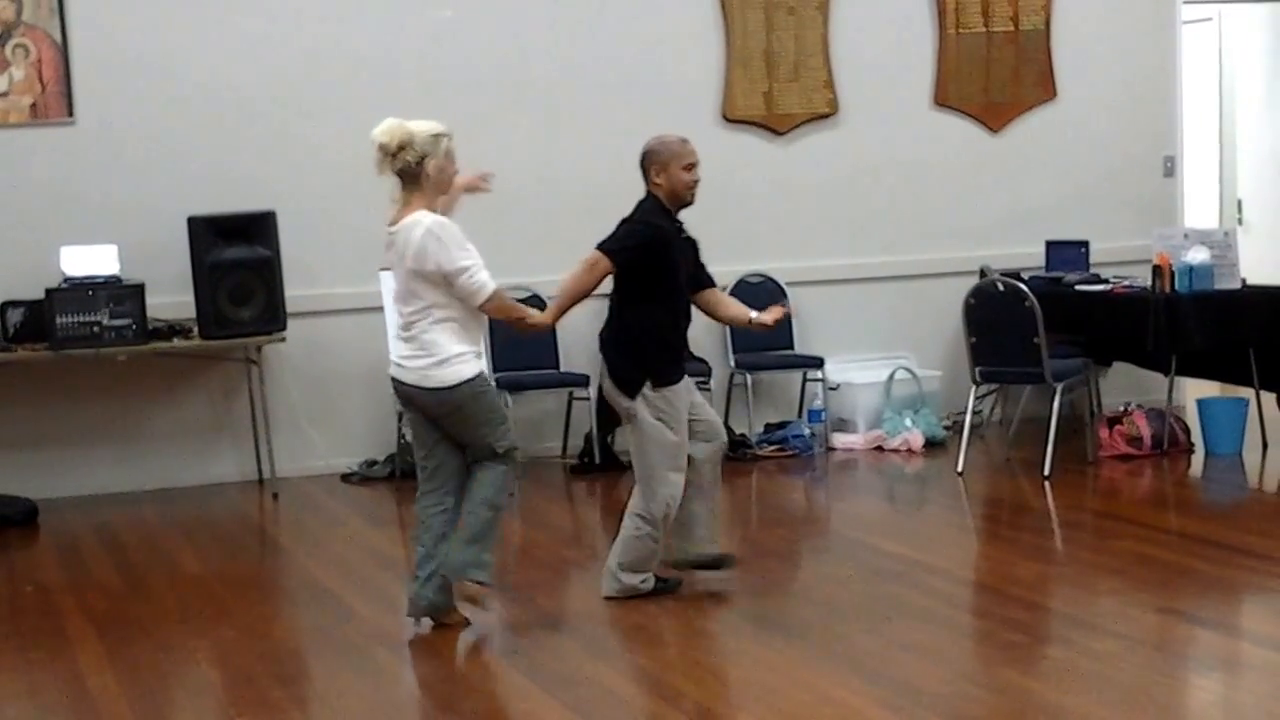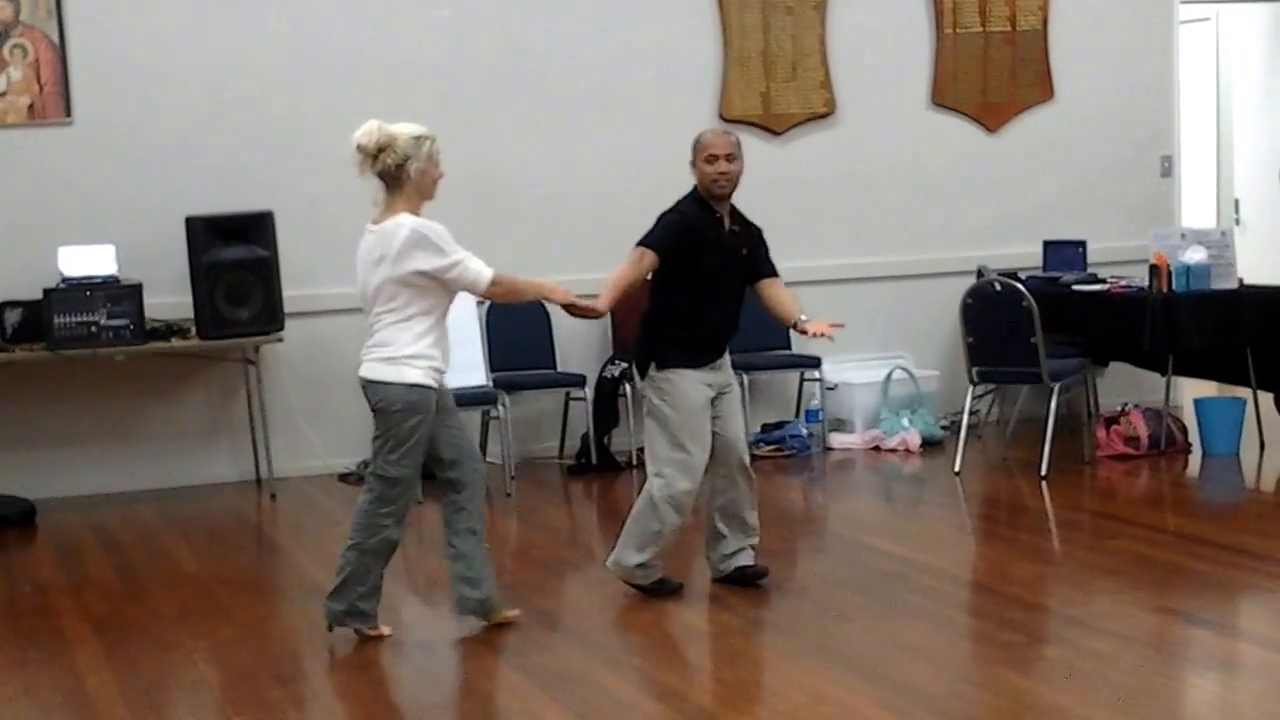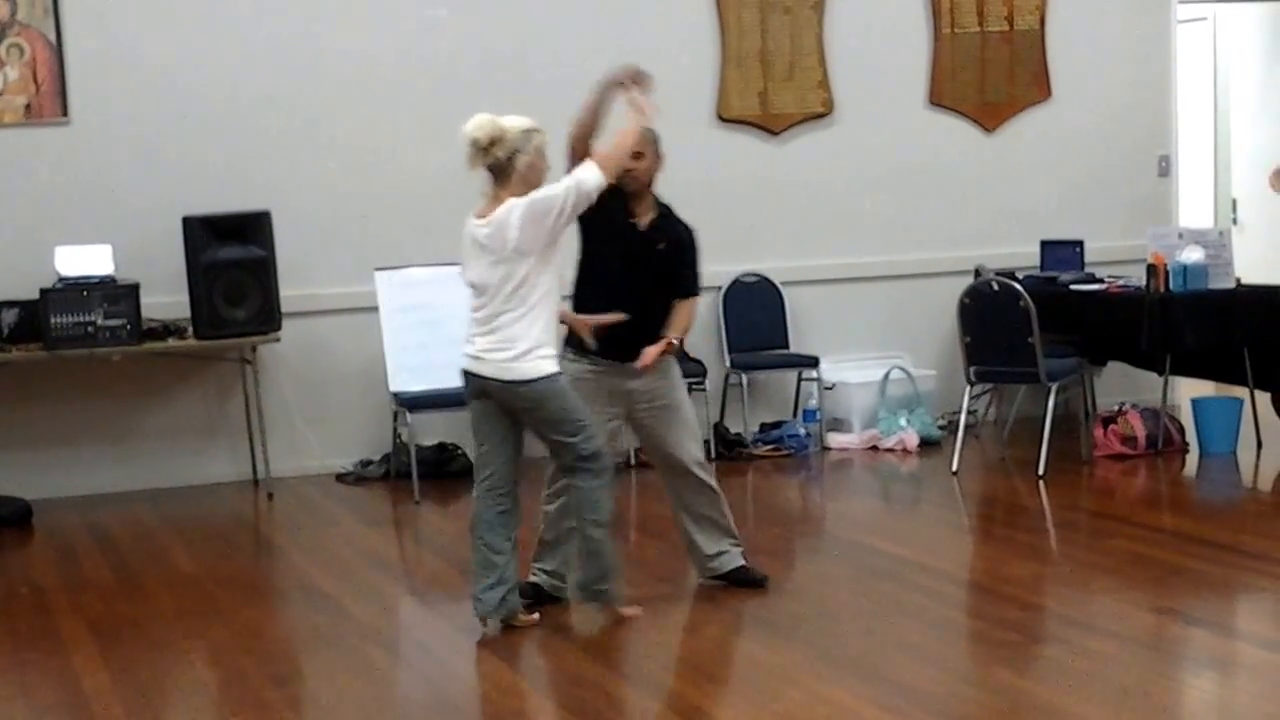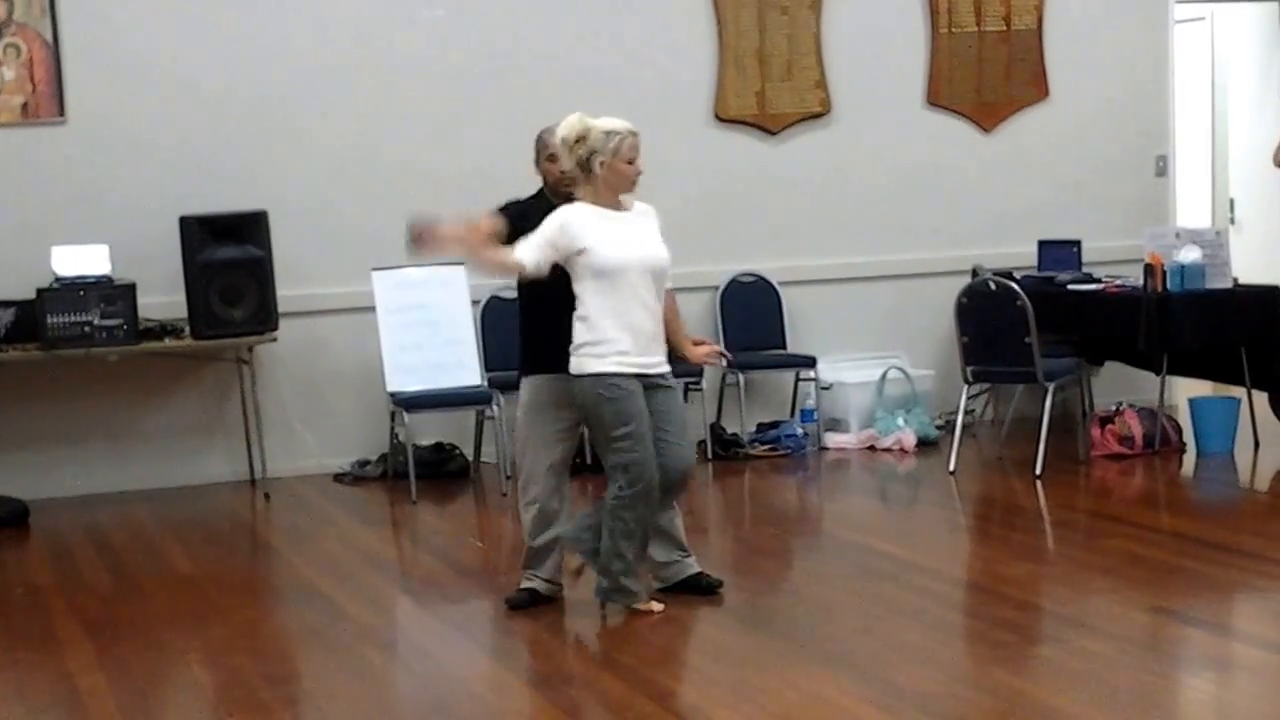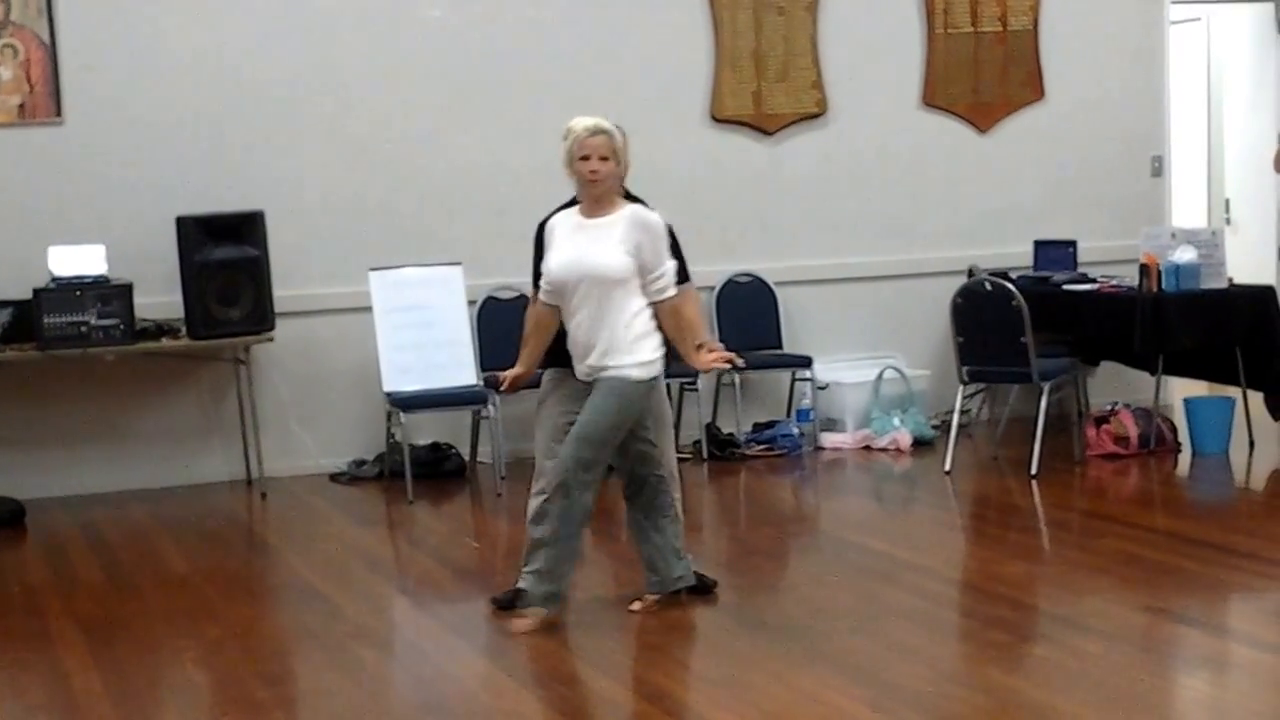
dt=0.5s
person 1, frame 1
left shoulder: (403, 225)
right shoulder: (434, 229)
right elbow: (484, 297)
left wrist: (456, 194)
right wrist: (526, 315)
left hip: (413, 374)
right hip: (451, 376)
left knee: (440, 478)
right knee: (498, 456)
left ankle: (433, 595)
right ankle: (468, 567)
person 1, frame 2
left shoulder: (377, 233)
right shoulder: (418, 233)
right elbow: (489, 285)
right wrist: (547, 290)
left hip: (415, 379)
right hip: (403, 383)
left knee: (464, 473)
right knee: (389, 495)
left ankle: (476, 594)
right ankle: (351, 607)
person 1, frame 3
left shoulder: (478, 225)
right shoulder: (534, 213)
right elbow: (604, 165)
left wrist: (567, 317)
right wrist: (639, 114)
left hip: (482, 369)
right hip: (526, 373)
left knee: (494, 483)
right knee: (588, 460)
left ankle: (496, 600)
right ankle: (599, 582)
person 1, frame 4
left shoulder: (645, 216)
right shoulder: (570, 220)
right elbow: (517, 262)
left wrist: (683, 347)
right wrist: (461, 240)
left hip: (652, 367)
right hip: (603, 370)
left knee: (675, 468)
right knee: (634, 474)
left ankle: (599, 550)
right ankle: (620, 587)
person 1, frame 5
left shoulder: (641, 223)
right shoulder: (558, 226)
left elbow: (663, 298)
right elbow: (547, 303)
left wrist: (693, 356)
right wrist: (525, 366)
left hip: (630, 370)
right hip: (594, 372)
left knee: (573, 474)
right knee: (642, 475)
left ankle: (544, 592)
right ankle: (669, 574)
person 2, frame 1
left shoulder: (676, 235)
right shoulder: (646, 227)
left elbow: (708, 295)
right elbow: (596, 267)
left wrist: (754, 318)
right wrist: (551, 315)
left hip: (661, 370)
right hip: (643, 375)
left knee: (707, 438)
right knee: (663, 479)
left ankle: (692, 545)
right ankle: (628, 577)
person 2, frame 2
left shoulder: (747, 231)
right shoulder: (682, 219)
left elbow: (768, 285)
right elbow: (642, 260)
left wrist: (801, 321)
right wrist: (605, 302)
left hip: (717, 362)
right hip: (673, 364)
left knee: (734, 462)
right knee: (679, 472)
left ankle: (733, 557)
right ankle: (635, 562)
person 2, frame 3
left shoulder: (677, 233)
right shoulder: (596, 207)
left elbow: (685, 302)
right elbow: (577, 151)
left wrist: (666, 343)
right wrist: (604, 93)
left hip: (652, 368)
right hip: (590, 365)
left knee: (689, 465)
right knee: (571, 473)
left ankle: (723, 559)
right ankle: (549, 576)
person 2, frame 4
left shoulder: (613, 220)
right shoulder: (525, 217)
left elbow: (645, 286)
right elbow: (485, 229)
left wrist: (682, 336)
right wrist: (445, 233)
left hip: (612, 370)
right hip: (546, 375)
left knee: (645, 472)
right knee: (539, 483)
left ankle: (674, 566)
right ankle: (540, 577)
person 2, frame 5
right shoulder: (555, 225)
left elbow: (681, 289)
left wrist: (702, 341)
right hip: (568, 371)
left knee: (658, 473)
right knee: (552, 477)
right ankle: (534, 578)
